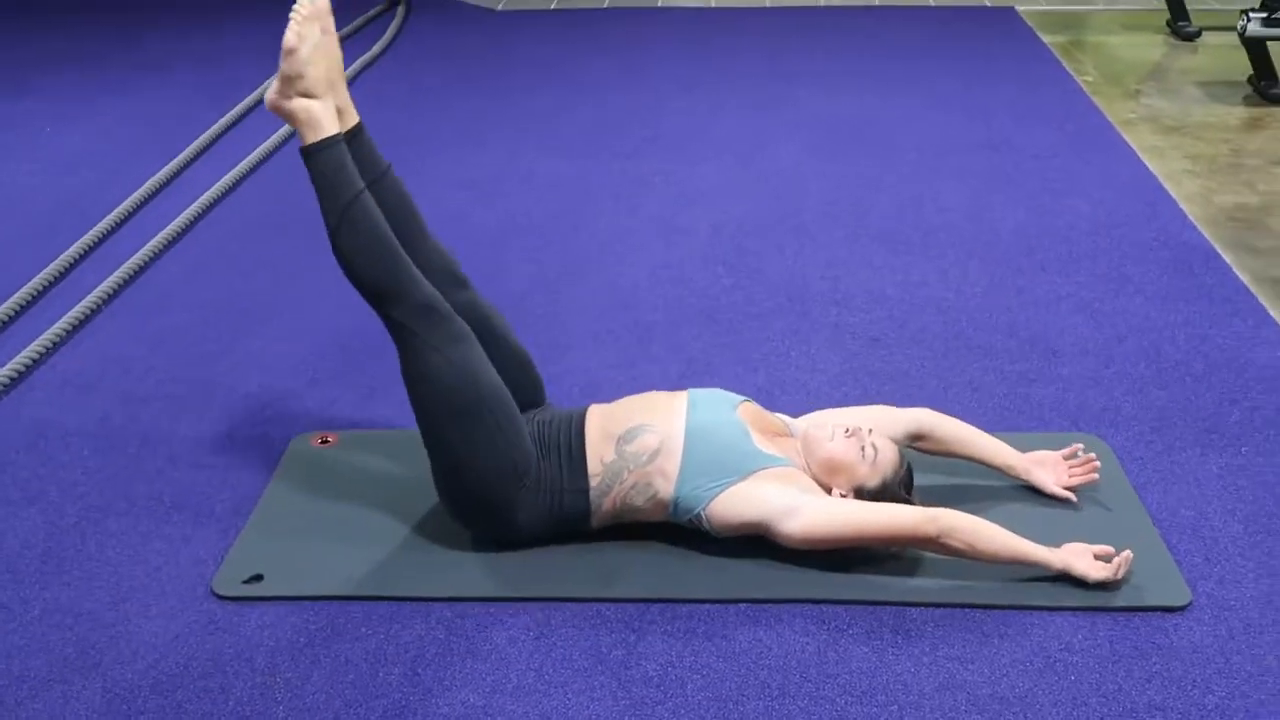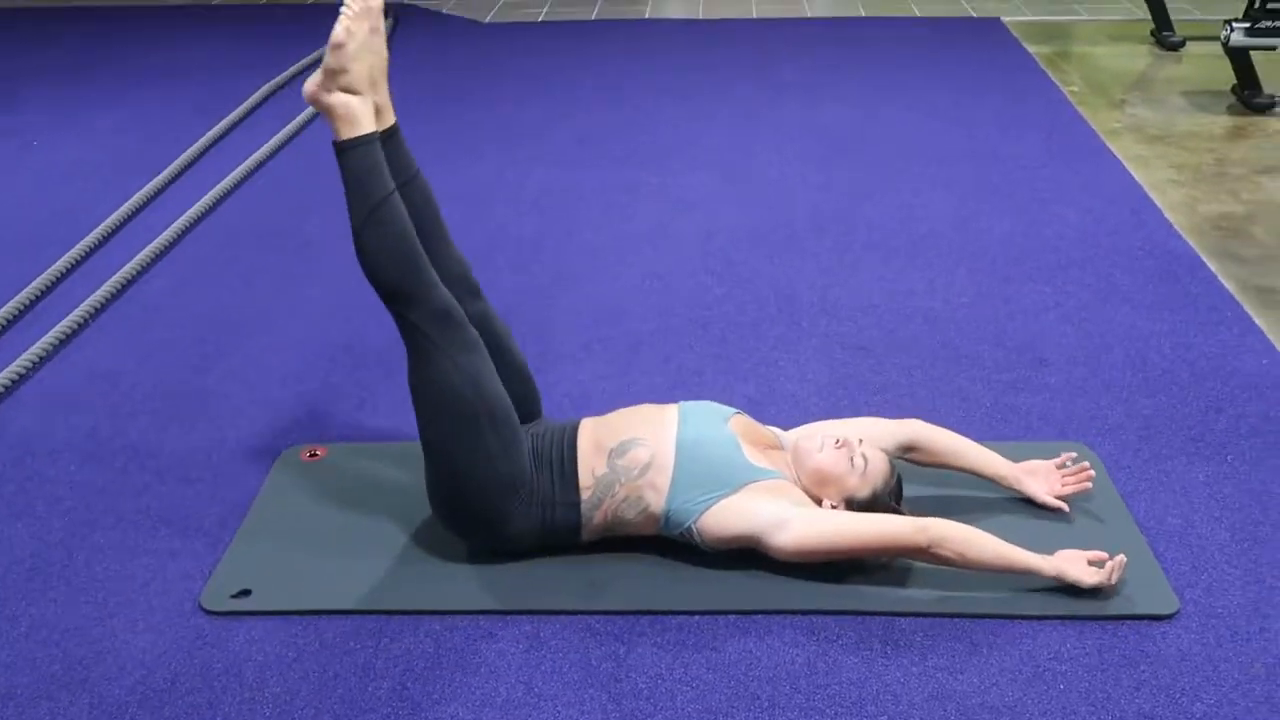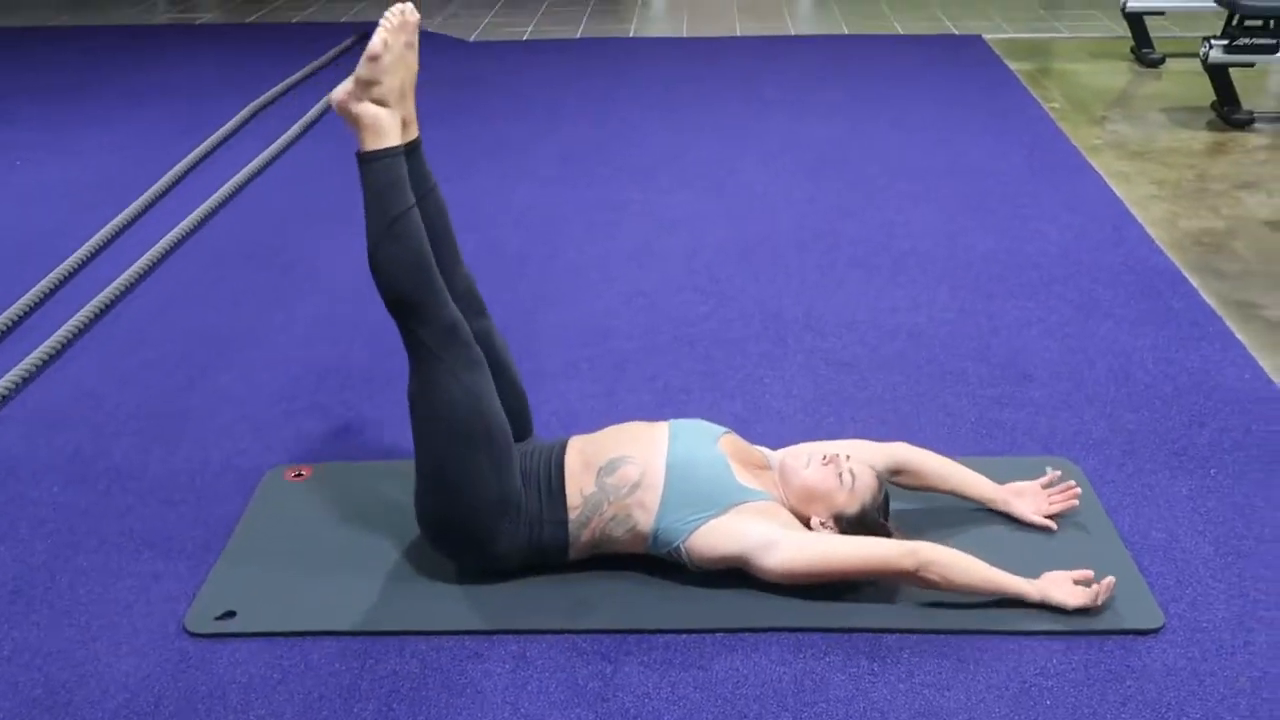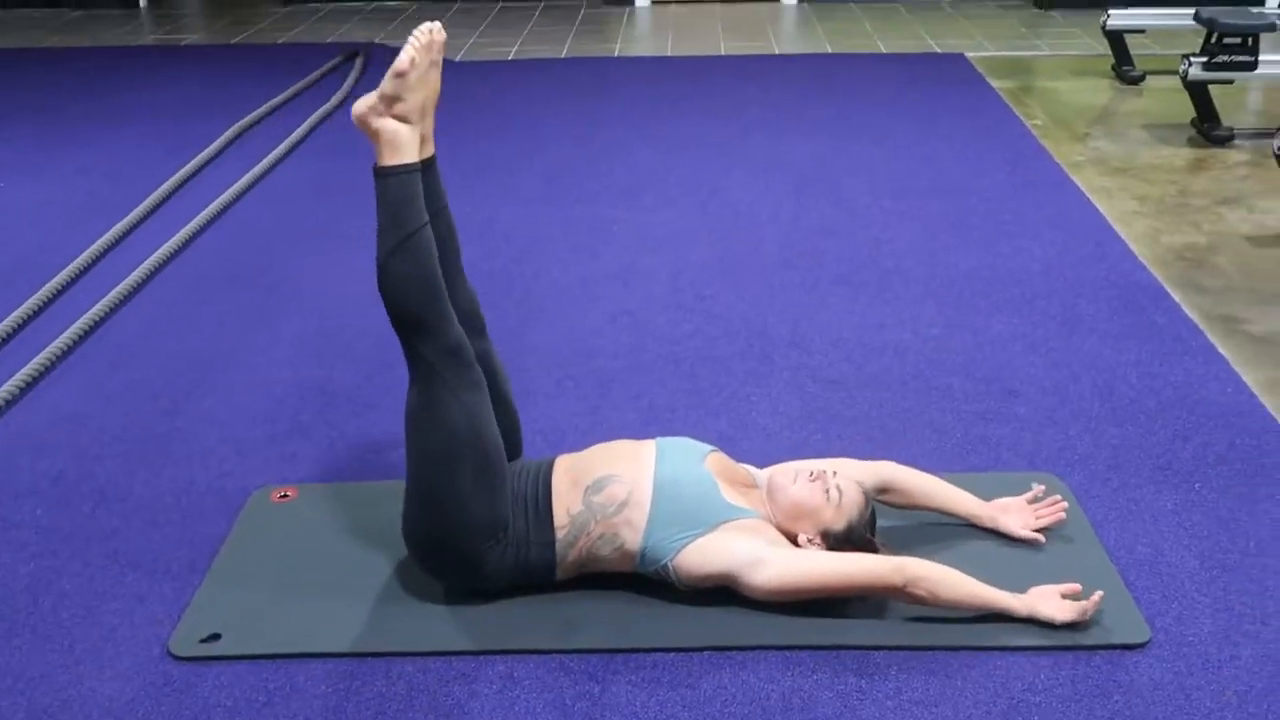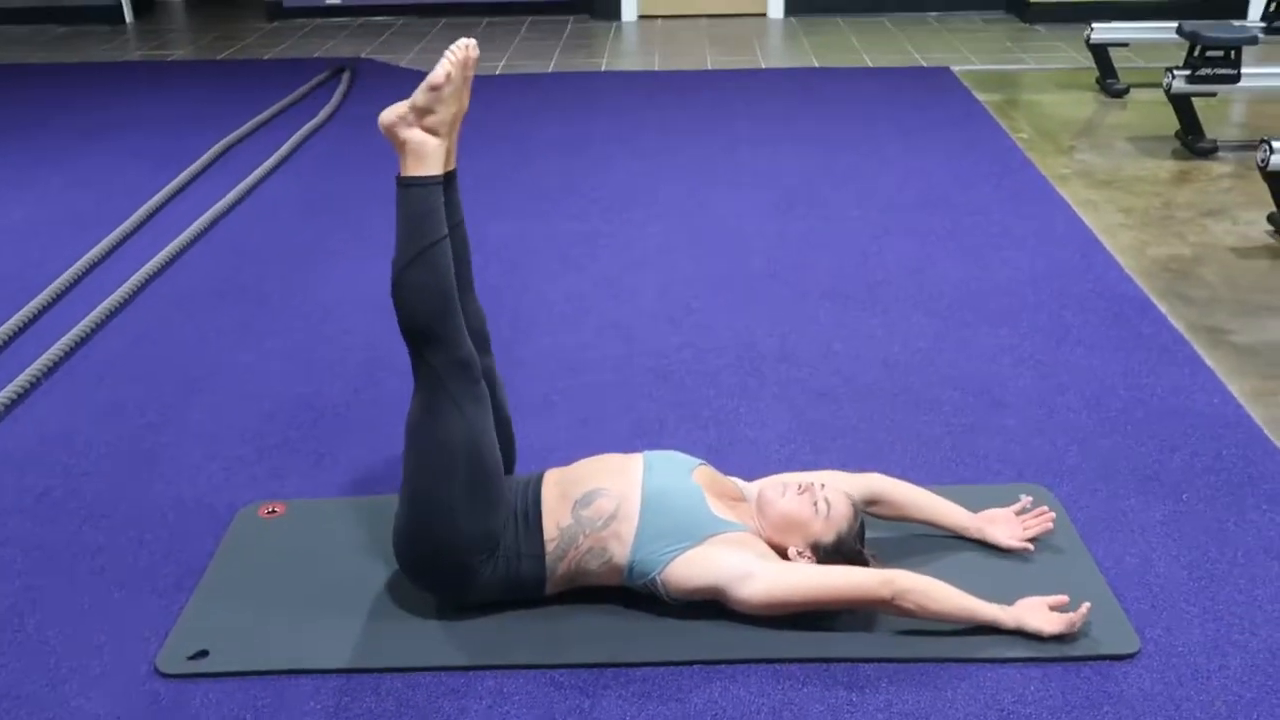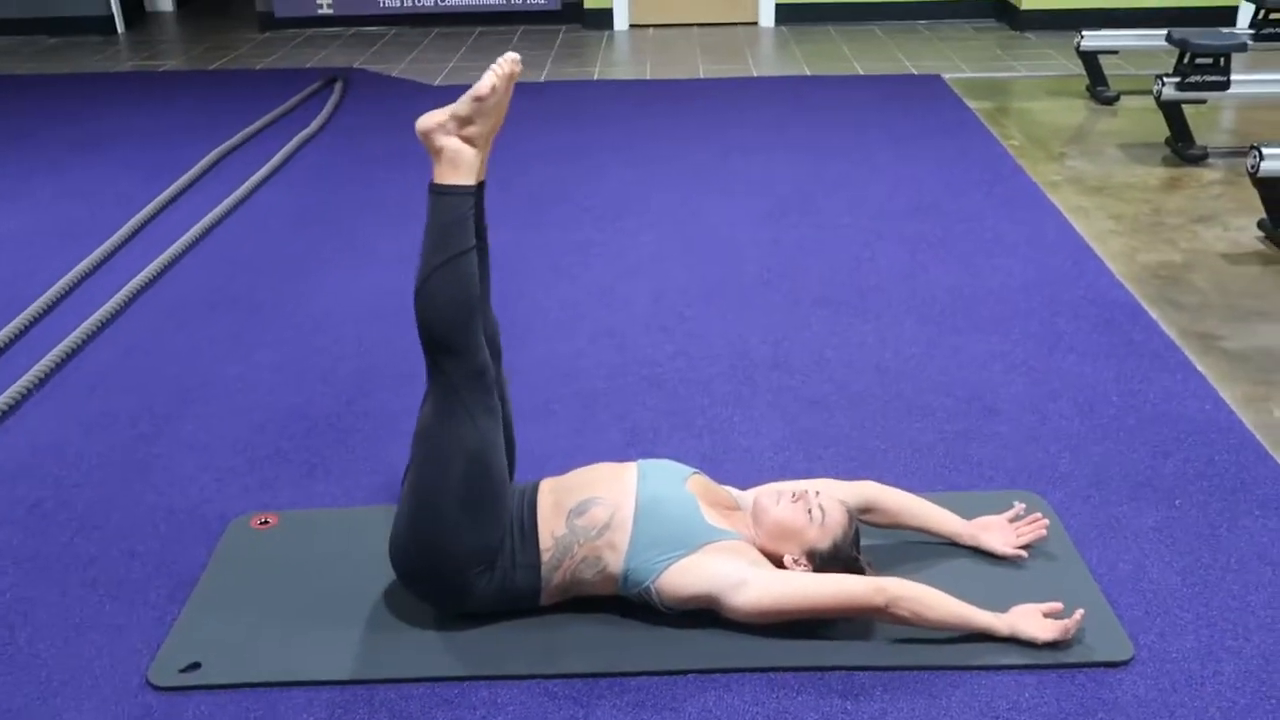
dt=0.2s
person 1, frame 1
left shoulder: (789, 505)
right shoulder: (791, 434)
left elbow: (933, 527)
right elbow: (920, 417)
left wrist: (1057, 559)
right wrist: (1022, 464)
left hip: (515, 494)
right hip: (544, 433)
left knee: (418, 307)
right knee: (441, 285)
left ankle: (318, 119)
person 1, frame 2
left shoulder: (779, 517)
right shoulder: (783, 448)
left elbow: (925, 536)
right elbow: (913, 429)
left wrist: (1050, 568)
right wrist: (1015, 476)
left hip: (506, 503)
right hip: (538, 448)
left knee: (429, 307)
right knee: (455, 294)
left ankle: (354, 114)
person 1, frame 3
left shoulder: (767, 538)
right shoulder: (766, 467)
left elbow: (911, 560)
right elbow: (901, 451)
left wrist: (1034, 589)
right wrist: (1001, 496)
left hip: (493, 521)
right hip: (530, 468)
left knee: (436, 324)
left ankle: (380, 125)
person 1, frame 4
left shoulder: (755, 555)
right shoulder: (755, 486)
left elbow: (898, 576)
right elbow: (886, 471)
left wrist: (1021, 605)
right wrist: (986, 513)
left hip: (481, 542)
right hip: (520, 491)
left knee: (439, 341)
left ankle: (398, 140)
person 1, frame 5
left shoulder: (744, 568)
right shoulder: (743, 500)
left elbow: (886, 589)
right elbow: (875, 483)
left wrist: (1011, 618)
right wrist: (976, 525)
left hip: (468, 553)
right hip: (511, 508)
left knee: (444, 354)
left ankle: (422, 151)
person 1, frame 6
left shoulder: (738, 578)
right shoulder: (737, 507)
left elbow: (883, 596)
right elbow: (868, 492)
left wrist: (1005, 624)
right wrist: (970, 531)
left hip: (463, 563)
right hip: (505, 517)
left knee: (460, 363)
left ankle: (456, 158)
